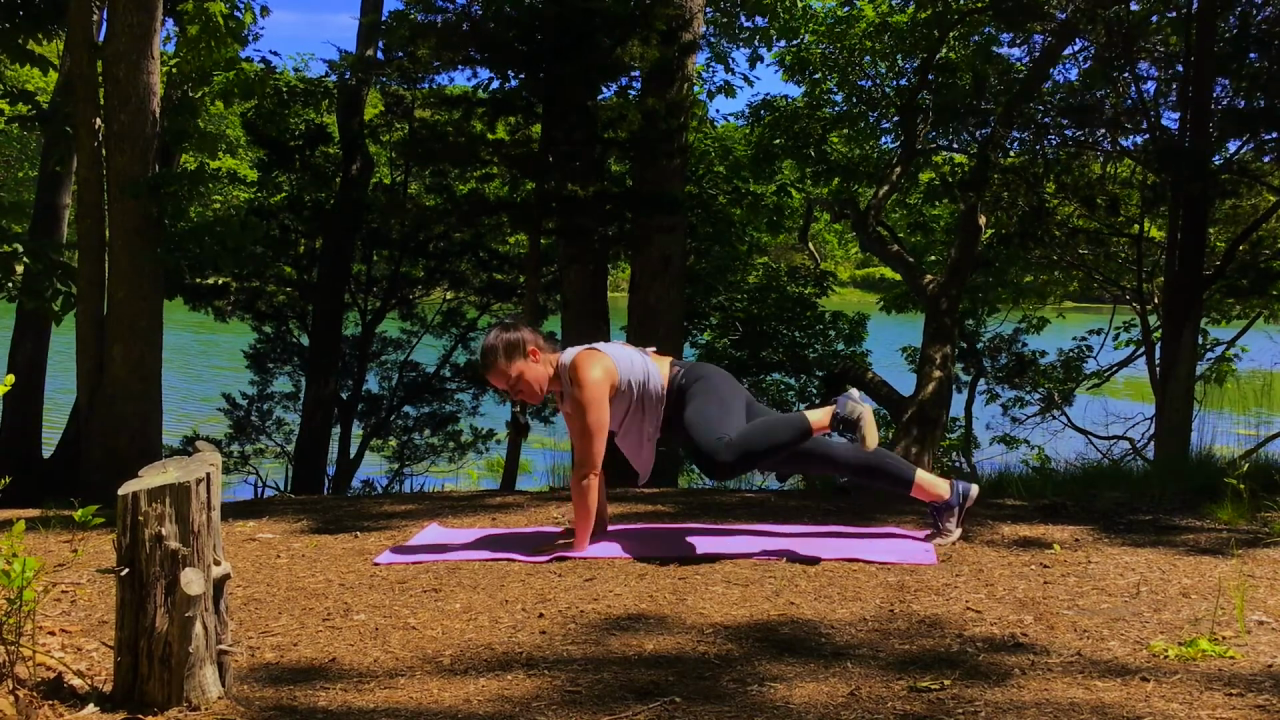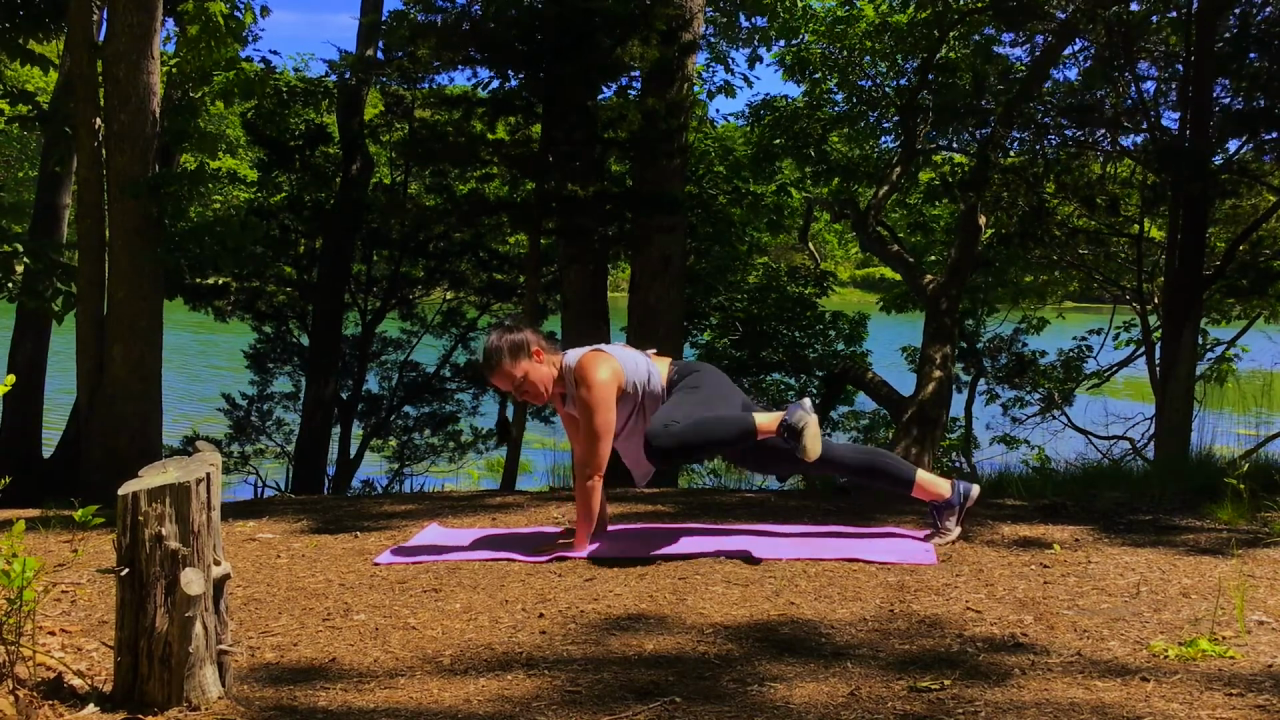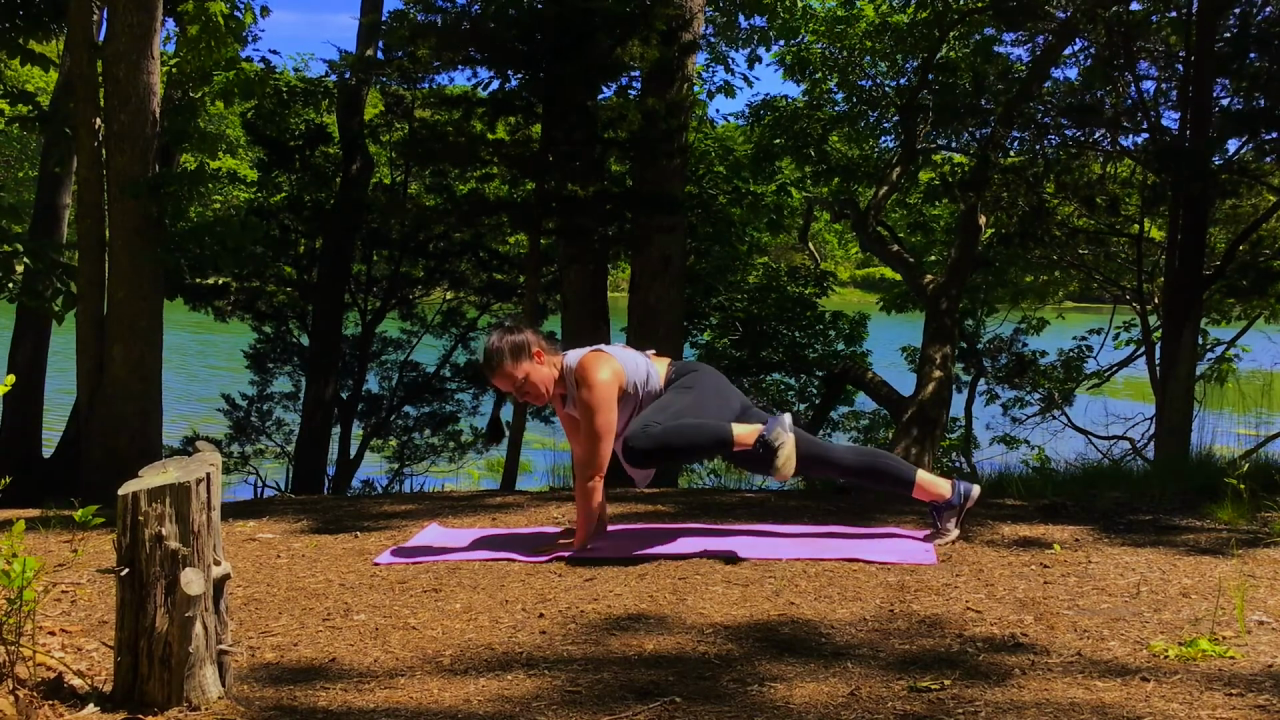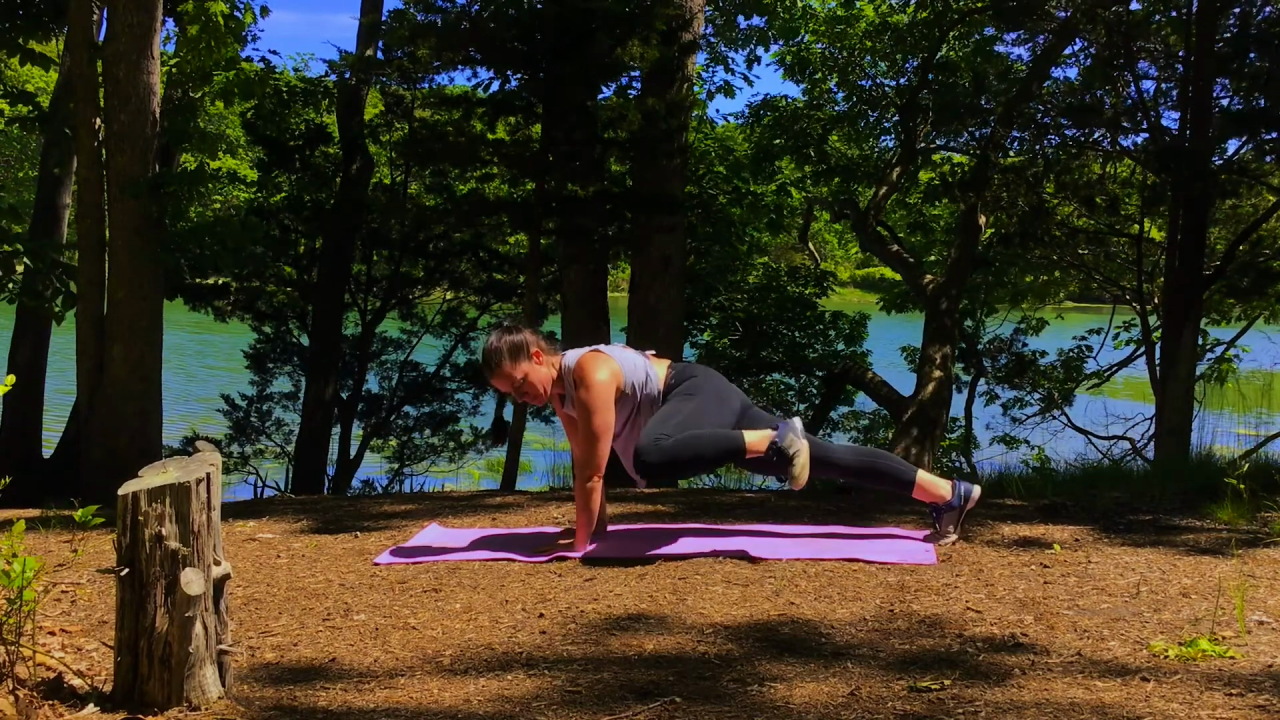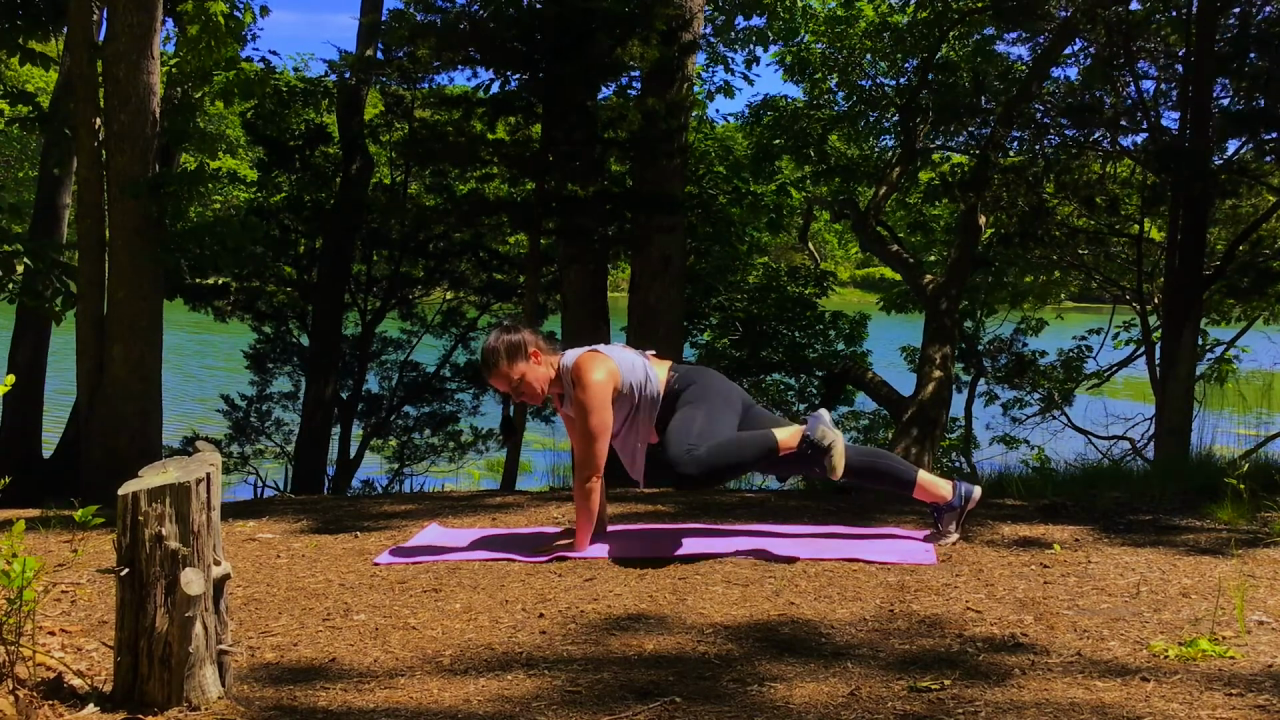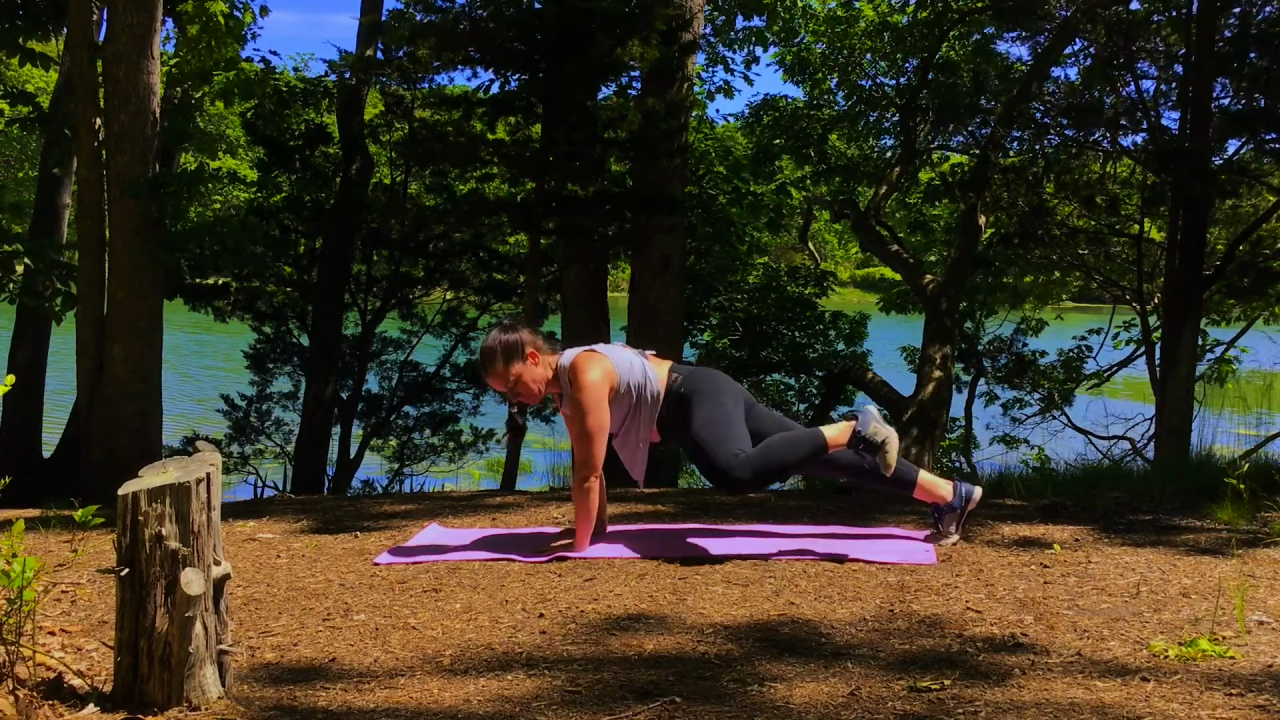
dt=0.1s
person 1, frame 1
left shoulder: (586, 372)
right shoulder: (558, 381)
left elbow: (589, 469)
right elbow: (585, 458)
left wrist: (580, 541)
right wrist: (598, 521)
left hip: (706, 388)
right hip: (701, 400)
left knee: (719, 461)
right knee: (824, 456)
left ankle: (829, 415)
right ankle: (948, 492)
person 1, frame 2
left shoulder: (592, 375)
right shoulder: (560, 387)
left elbow: (592, 470)
right elbow: (584, 458)
left wrist: (580, 541)
right wrist: (598, 521)
left hip: (700, 386)
right hip: (703, 401)
left knee: (660, 442)
right knee: (823, 456)
left ankle: (778, 421)
right ankle: (948, 493)
person 1, frame 3
left shoulder: (593, 375)
right shoulder: (559, 389)
left elbow: (594, 471)
right elbow: (583, 460)
left wrist: (580, 540)
right wrist: (596, 521)
left hip: (700, 387)
right hip: (700, 405)
left knee: (639, 445)
right knee: (824, 457)
left ankle: (760, 435)
right ankle: (949, 491)
person 1, frame 4
left shoulder: (591, 375)
right shoulder: (558, 388)
left elbow: (593, 471)
right elbow: (583, 460)
left wrist: (580, 541)
right wrist: (597, 522)
left hip: (702, 391)
right hip: (701, 408)
left knee: (650, 458)
right knee: (825, 458)
left ankle: (771, 439)
right ankle: (949, 492)
person 1, frame 5
left shoulder: (586, 374)
right shoulder: (560, 390)
left elbow: (591, 471)
right elbow: (585, 460)
left wrist: (581, 540)
right wrist: (597, 522)
left hip: (702, 393)
right hip: (702, 403)
left knee: (683, 467)
right knee: (824, 461)
left ankle: (802, 433)
right ankle: (950, 493)
person 1, frame 6
left shoulder: (583, 374)
right shoulder: (560, 386)
left elbow: (589, 471)
right elbow: (585, 460)
left wrist: (580, 541)
right wrist: (598, 522)
left hip: (704, 395)
right hip: (709, 400)
left knee: (738, 474)
right knee: (827, 463)
left ankle: (853, 429)
right ankle: (950, 494)
